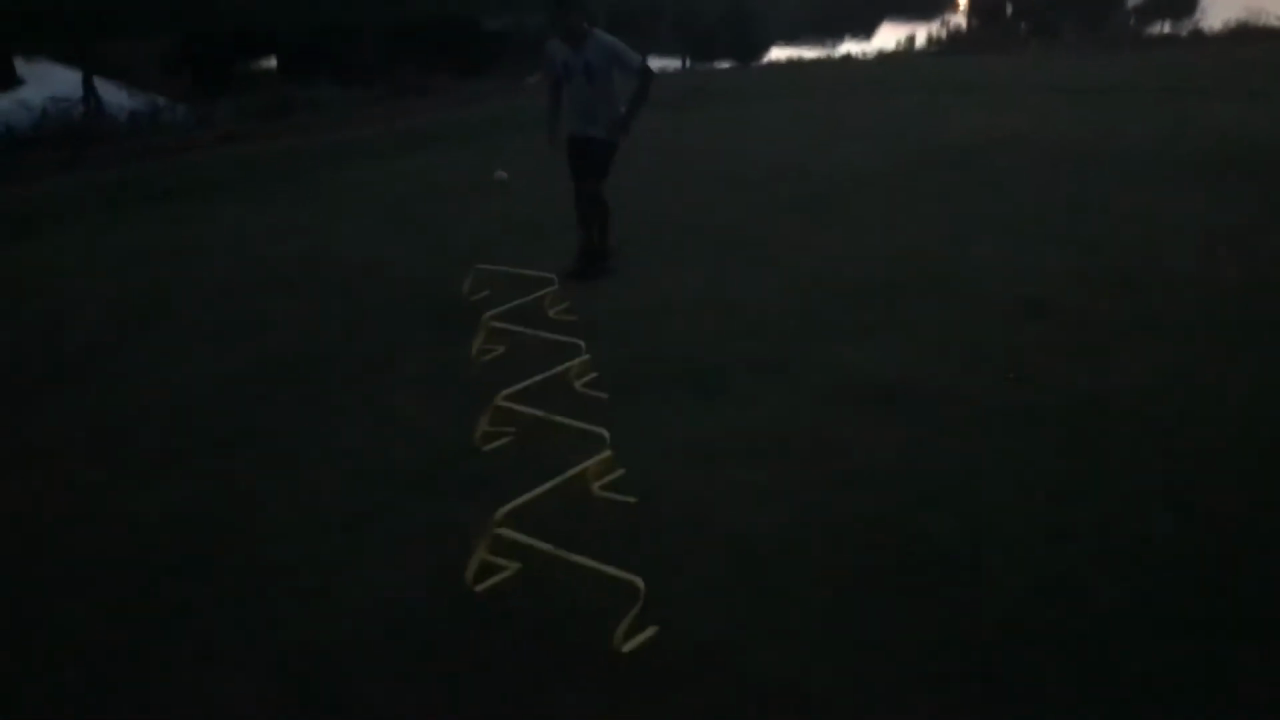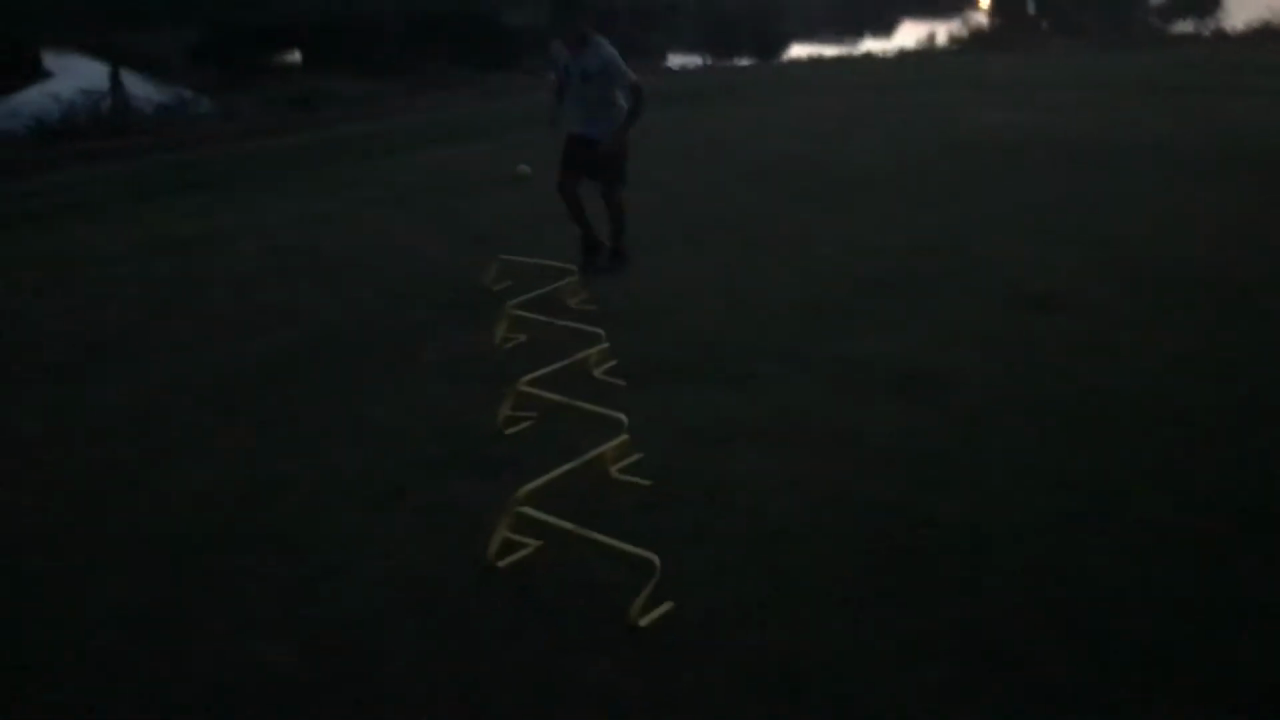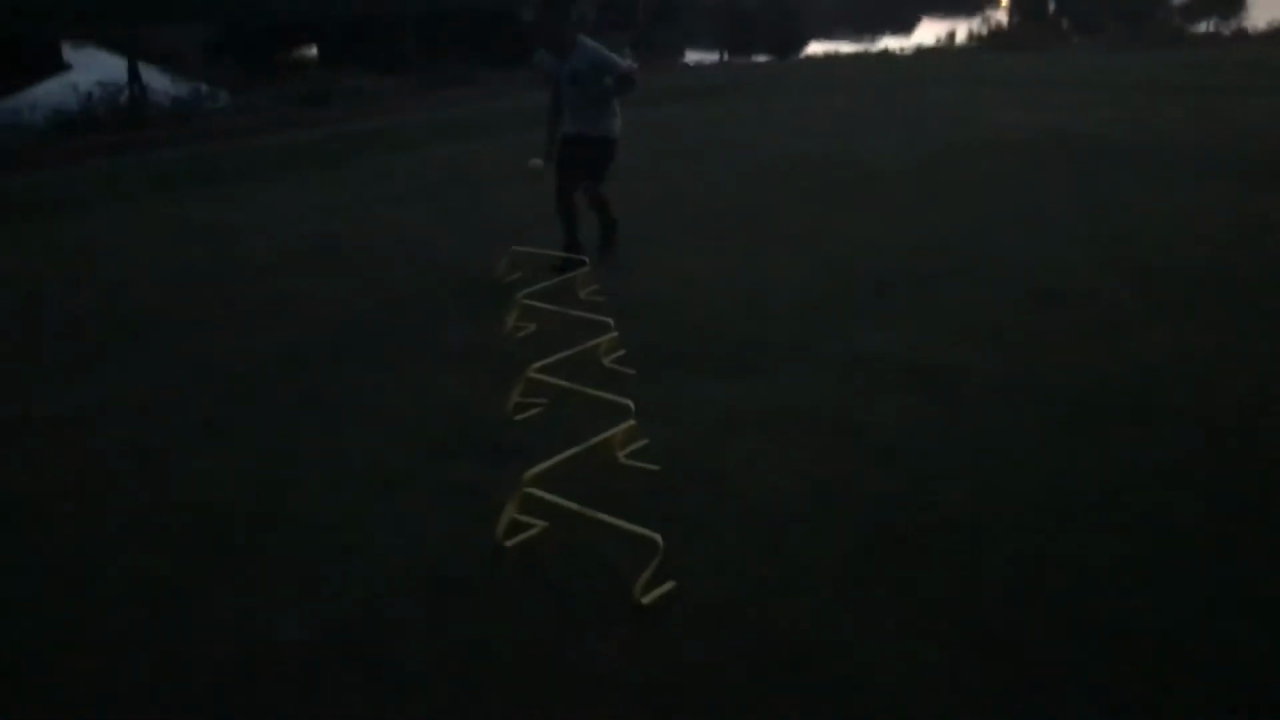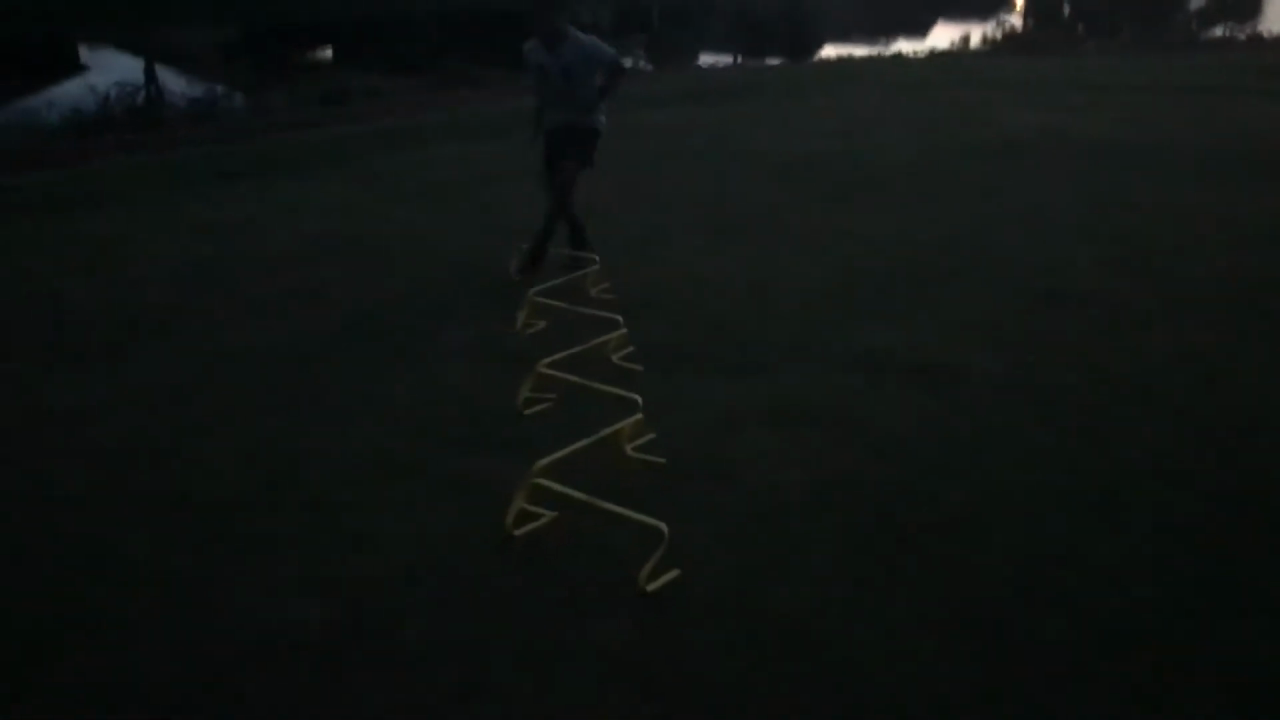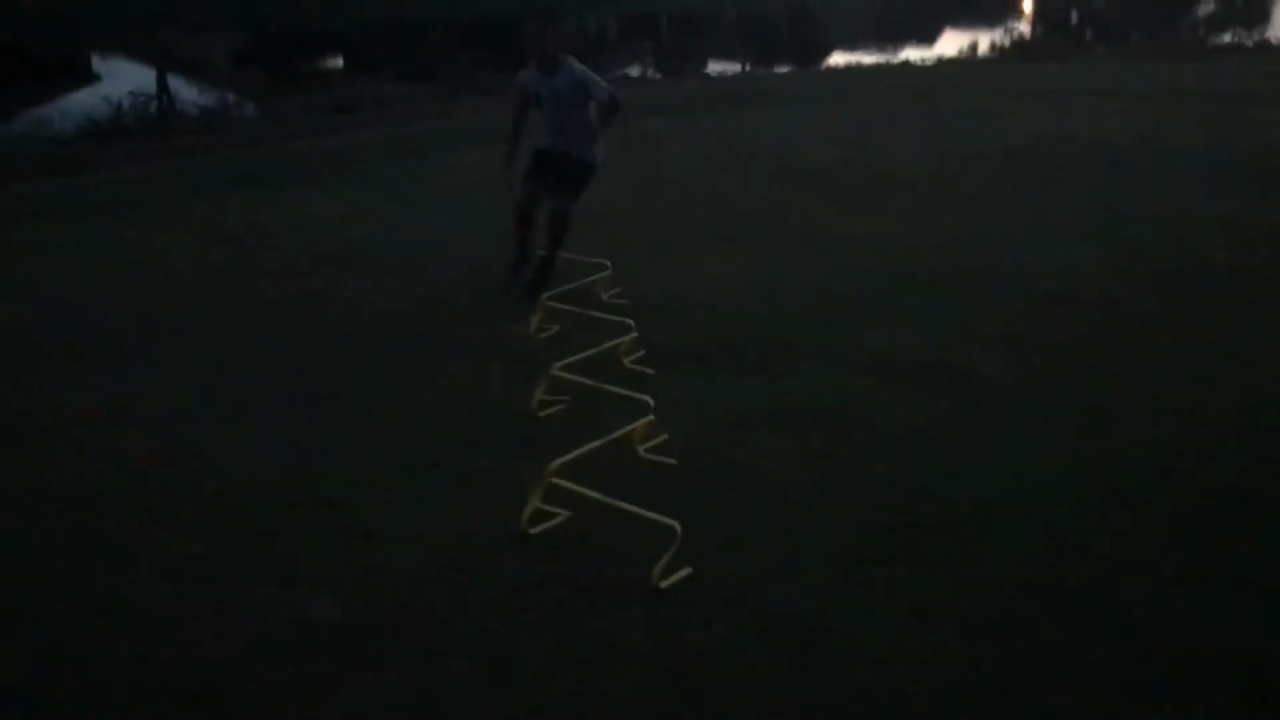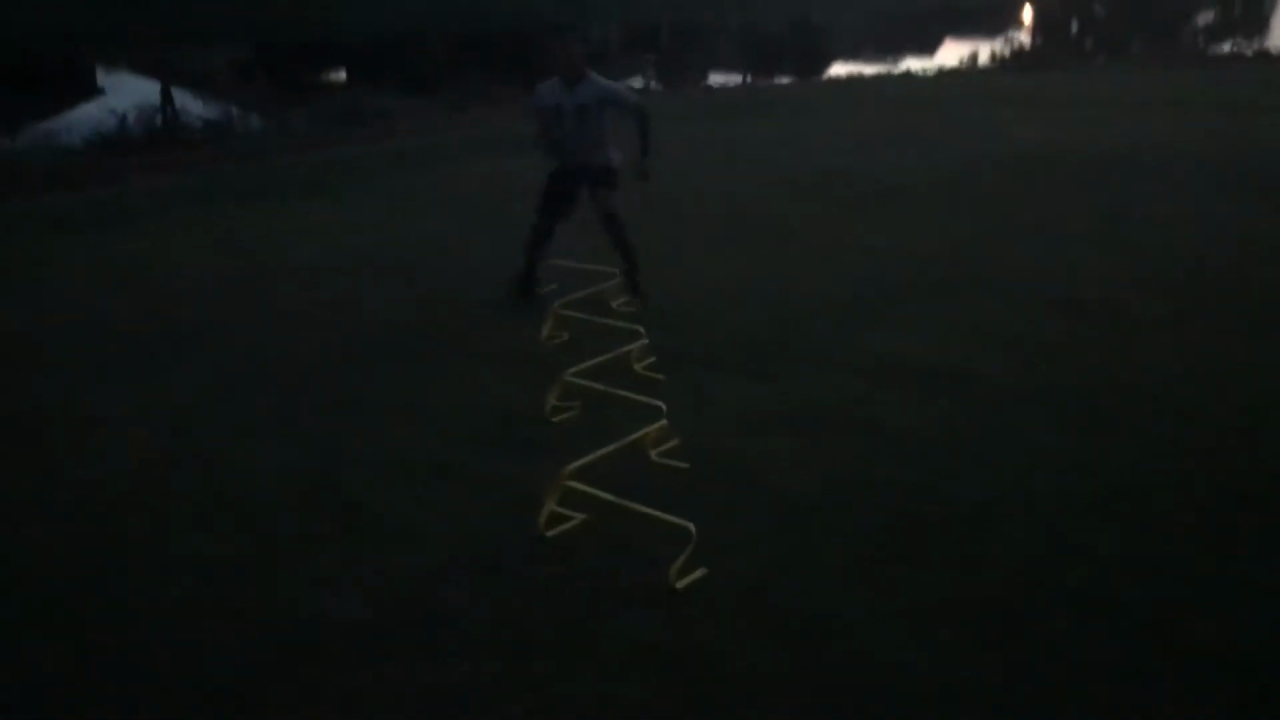
dt=0.2s
person 1, frame 1
left shoulder: (607, 46)
right shoulder: (554, 49)
left elbow: (645, 75)
left wrist: (628, 117)
right wrist: (553, 122)
left hip: (605, 131)
right hip: (575, 130)
left knee: (589, 190)
right knee: (582, 191)
left ankle: (603, 250)
right ankle: (589, 252)
person 1, frame 2
left shoulder: (605, 56)
right shoulder: (560, 49)
left elbow: (637, 96)
left wrist: (619, 136)
right wrist: (557, 107)
left hip: (610, 135)
right hip: (578, 131)
left knee: (610, 193)
right knee: (565, 185)
left ankle: (619, 251)
right ankle: (591, 242)
person 1, frame 3
left shoulder: (591, 54)
right shoulder: (547, 58)
left elbow: (628, 79)
left wrist: (600, 98)
right wrist: (551, 138)
left hip: (601, 129)
right hip: (571, 130)
left knee: (590, 188)
right knee: (562, 189)
left ankle: (608, 224)
right ankle: (573, 250)
person 1, frame 4
left shoulder: (586, 46)
right shoulder: (531, 50)
left elbow: (617, 70)
left wrist: (594, 100)
right wrist: (541, 110)
left hip: (585, 123)
right hip: (556, 123)
left knee: (563, 177)
right knee: (557, 183)
left ankle: (539, 248)
right ankle: (578, 237)
person 1, frame 5
left shoulder: (577, 75)
right shoulder: (526, 77)
left elbow: (613, 103)
right elbow: (521, 109)
left wrist: (595, 132)
right wrist: (512, 146)
left hip: (580, 152)
right hip: (549, 148)
left knee: (560, 208)
right knee: (524, 203)
left ankle: (546, 266)
right ankle: (521, 259)
person 1, frame 6
left shoulder: (602, 89)
right shoulder: (546, 90)
left elbow: (640, 113)
right elbow: (543, 128)
left wrist: (643, 157)
right wrist: (552, 145)
left hip: (600, 162)
right hip: (565, 163)
left knee: (608, 213)
right knee: (542, 225)
left ankle: (632, 276)
right ankle: (528, 278)
